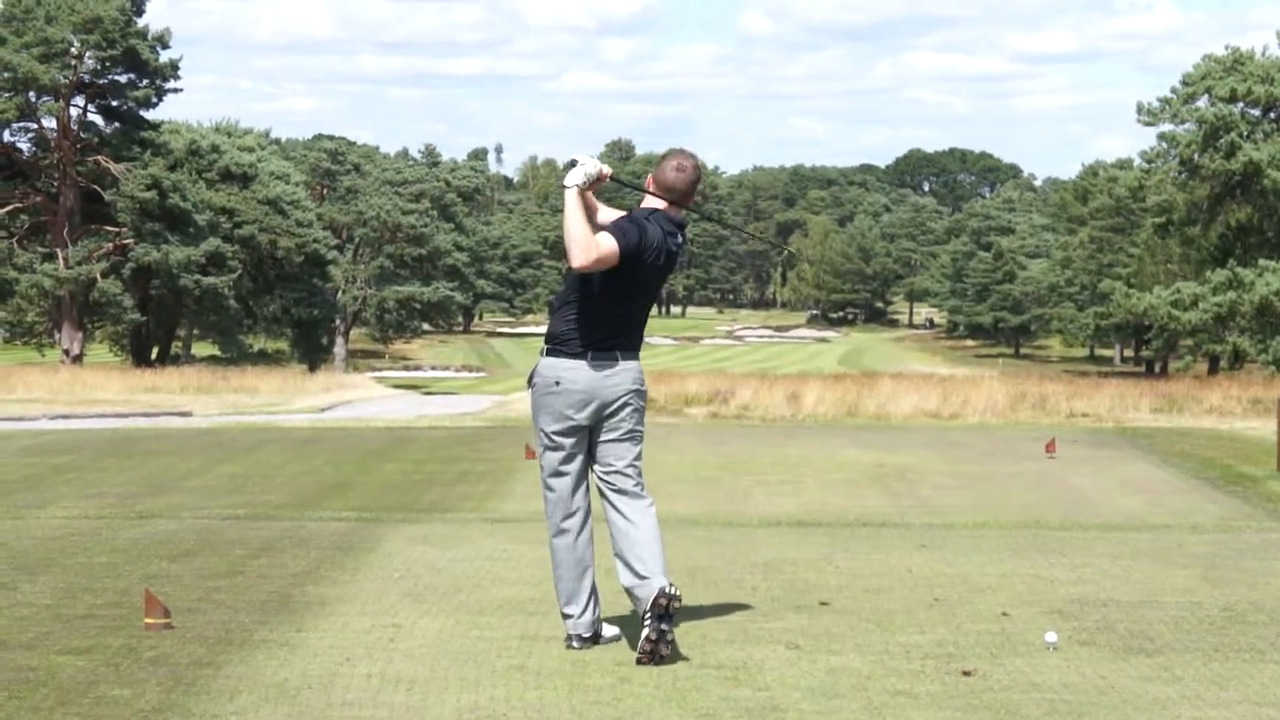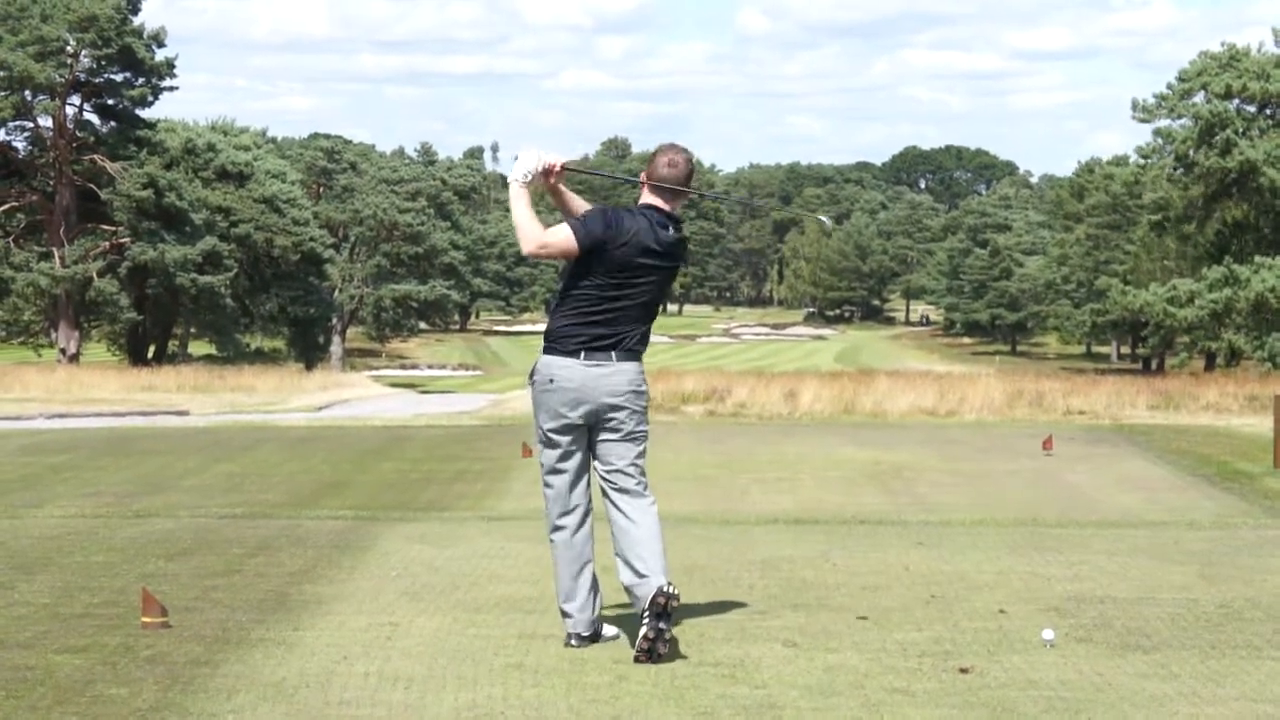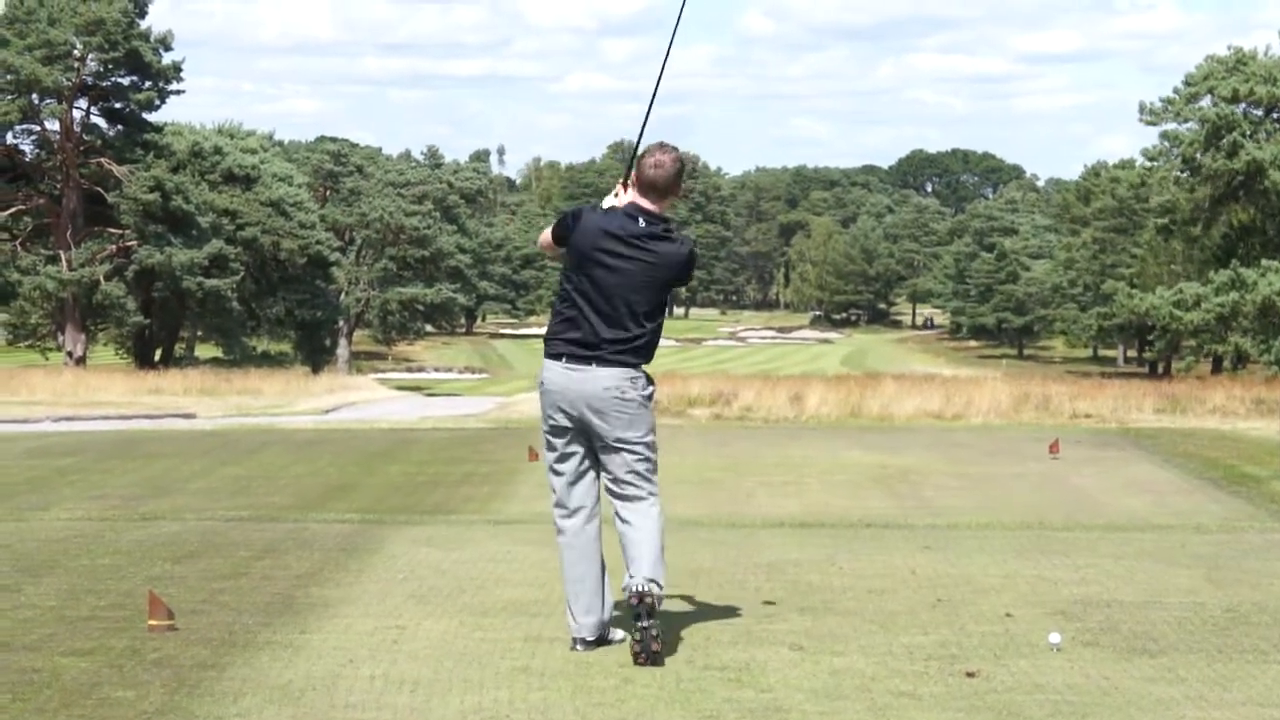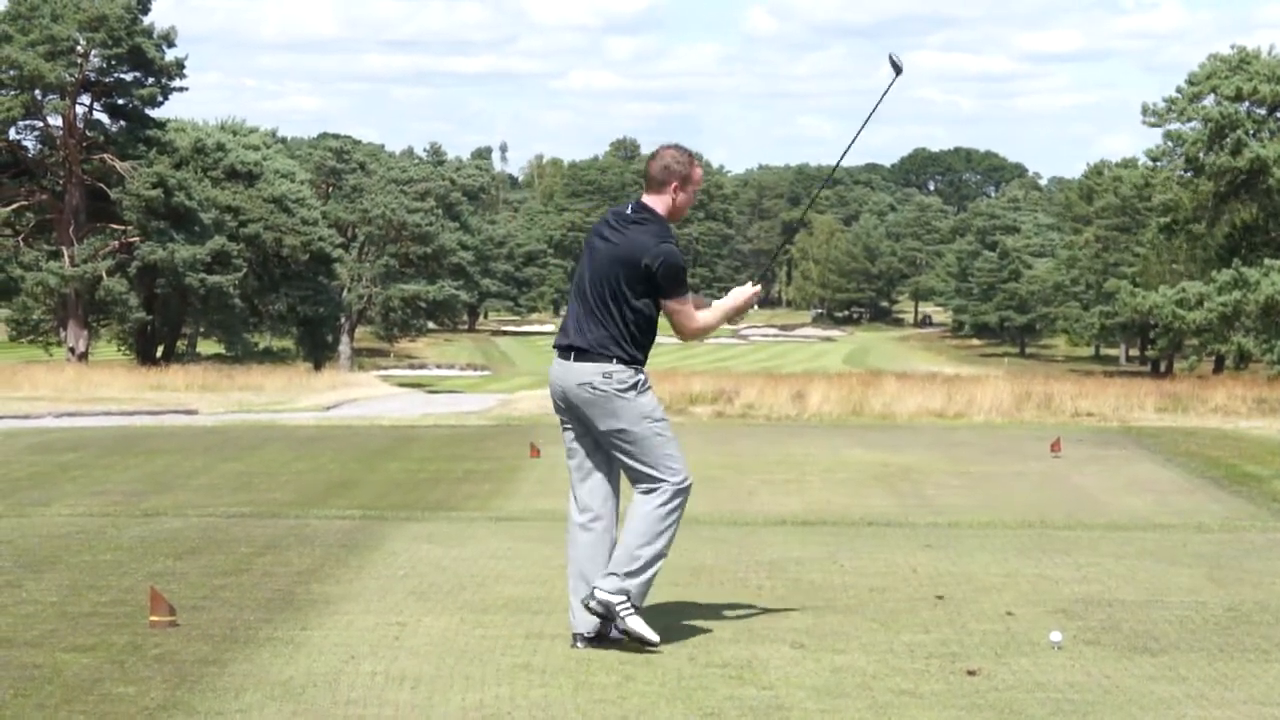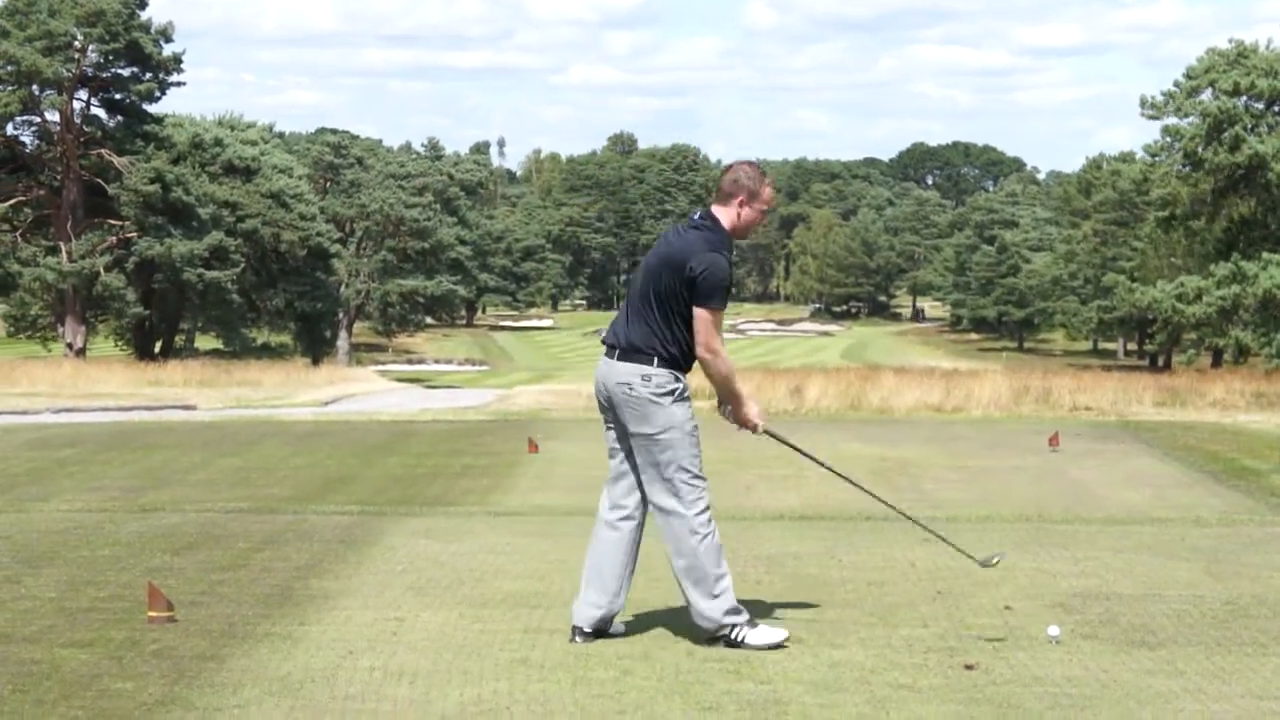
dt=0.4s
person 1, frame 1
left shoulder: (637, 229)
right shoulder: (667, 236)
left elbow: (582, 257)
right elbow: (598, 216)
left wrist: (574, 186)
right wrist: (582, 188)
left hip: (564, 373)
right hip: (621, 376)
left knee: (566, 504)
right knee: (626, 491)
left ankle: (581, 623)
right ankle: (655, 593)
person 1, frame 2
left shoulder: (616, 223)
right shoulder: (675, 244)
left elbow: (533, 244)
left wrist: (520, 182)
right wrist: (557, 189)
left hip: (562, 373)
right hip: (622, 376)
left knee: (567, 503)
right knee: (630, 491)
left ankle: (581, 621)
right ankle: (654, 590)
person 1, frame 3
left shoulder: (584, 223)
right shoulder: (679, 251)
left elbow: (547, 243)
left hip: (560, 376)
right hip: (618, 383)
left knee: (574, 504)
right knee: (637, 494)
left ankle: (588, 624)
right ankle: (643, 590)
person 1, frame 4
left shoulder: (610, 224)
right shoulder: (659, 249)
right elbow: (690, 327)
left wrist: (712, 306)
right wrist: (734, 303)
left hip: (568, 371)
right hip: (608, 377)
left knee: (591, 497)
right knee: (667, 481)
left ankle: (589, 622)
right ankle: (616, 591)
person 1, frame 5
left shoulder: (687, 233)
right shoulder: (710, 258)
right elbow: (706, 350)
left wrist: (730, 397)
right wrist: (740, 404)
left hip: (617, 371)
right hip: (648, 380)
left knee: (623, 500)
right knee: (684, 504)
left ankle: (592, 615)
right ankle: (722, 618)
